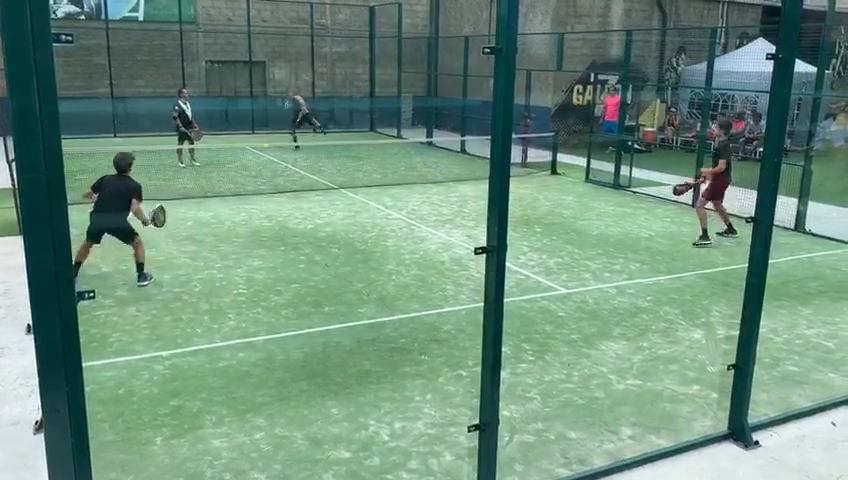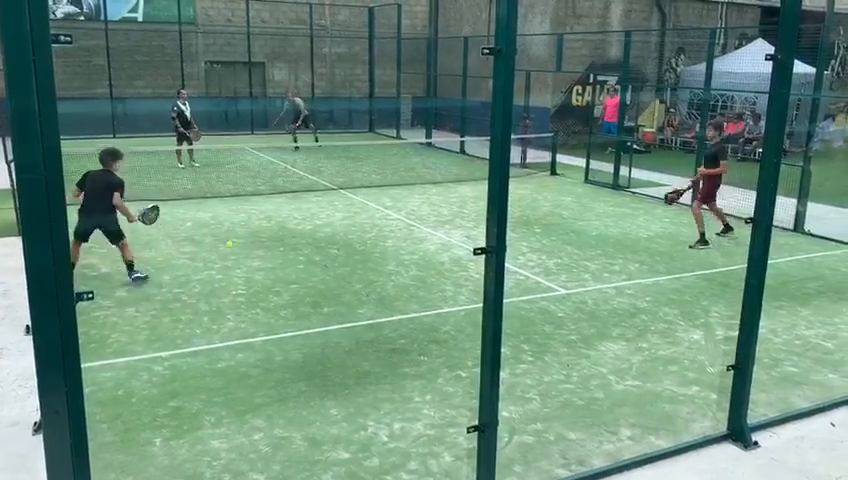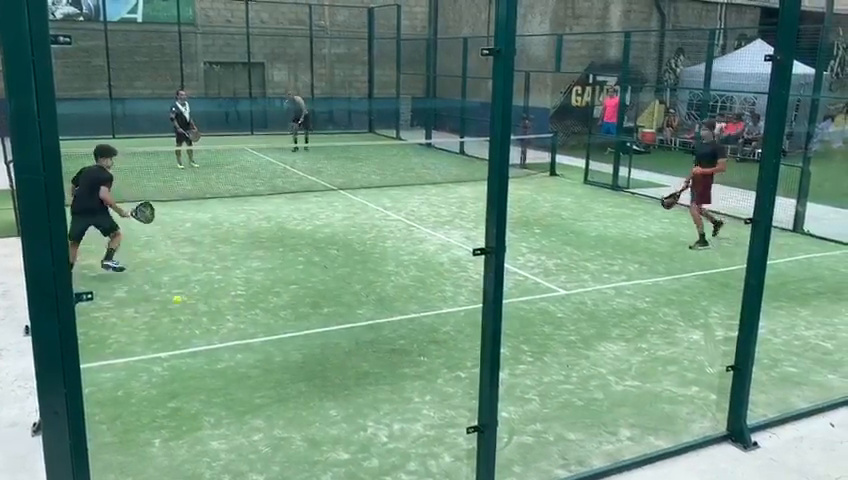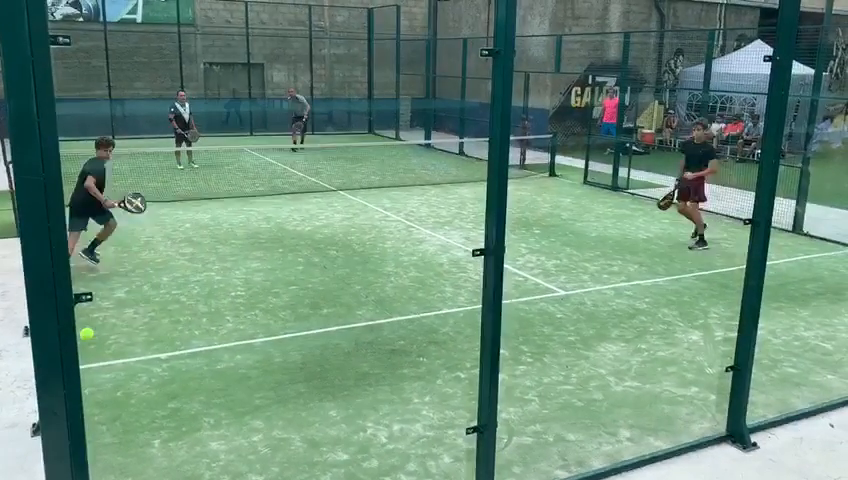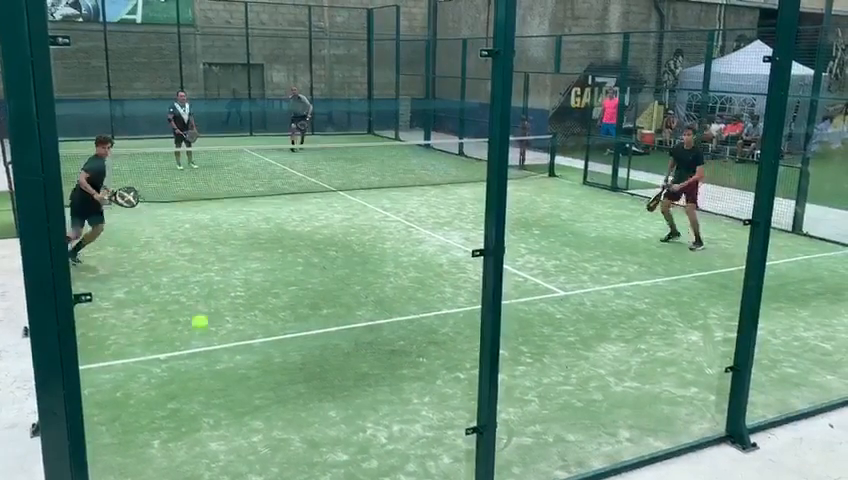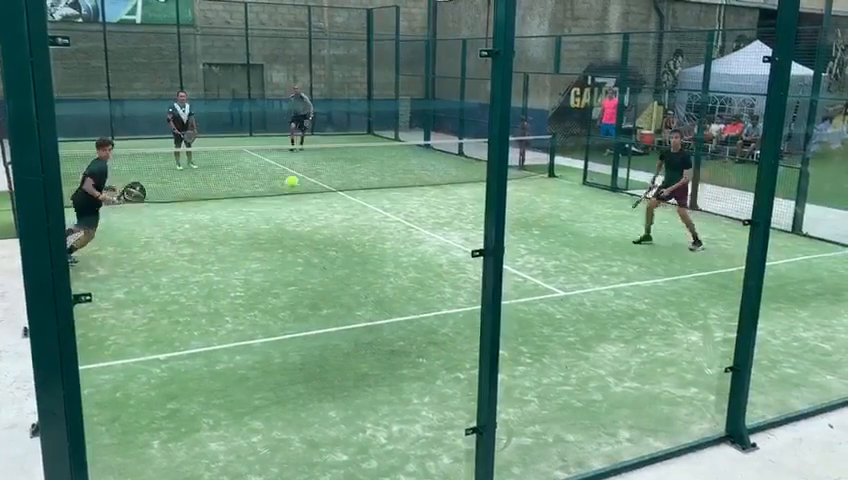
dt=0.1s
person 1, frame 1
left shoulder: (105, 179)
right shoulder: (135, 186)
left elbow: (87, 195)
right elbow: (135, 208)
left wrist: (93, 197)
right wrist: (145, 220)
left hip: (98, 220)
right hip: (119, 222)
left knee: (87, 243)
right knee: (138, 243)
left ankle: (73, 272)
right ankle: (142, 275)
person 1, frame 2
left shoulder: (89, 174)
right shoulder: (117, 181)
left elbow: (75, 193)
right elbow: (117, 202)
right wrist: (130, 216)
left hip: (86, 216)
right hip: (107, 217)
left knee: (77, 242)
right knee: (123, 245)
right ankle: (132, 272)
person 1, frame 3
left shoulder: (84, 171)
right shoulder: (106, 175)
left elbow: (72, 189)
right elbow: (104, 195)
right wrist: (120, 211)
left hip: (78, 212)
right hip: (99, 213)
left knee: (73, 243)
right knee: (116, 235)
right ankle: (108, 259)
person 1, frame 4
left shoulder: (92, 162)
right shoulder: (98, 166)
right elbow: (88, 184)
right wrist: (104, 200)
left hip: (76, 203)
right hip: (91, 203)
left knee: (73, 236)
right knee: (111, 224)
right ankle: (90, 250)
person 1, frame 5
left shoulder: (95, 161)
right shoulder: (97, 163)
right elbow: (80, 179)
left wrist: (102, 189)
right wrist: (94, 194)
left hip: (77, 200)
right hip: (87, 201)
left knee: (76, 232)
right knee: (98, 228)
right ankle: (73, 251)
person 1, frame 6
left shoulder: (96, 163)
right shoulder: (101, 167)
right elbow: (87, 186)
left wrist: (104, 188)
right wrist: (102, 197)
left hip: (79, 199)
right hip: (88, 203)
left knee: (80, 226)
right knee: (89, 234)
right ankle: (66, 253)
person 2, frame 1
left shoulder: (722, 146)
right shoulder: (723, 143)
left elbow: (721, 168)
left wrist: (707, 171)
right wrist: (708, 173)
left hip: (720, 179)
right hip: (722, 178)
left knee: (700, 204)
right knee: (717, 204)
left ankle: (705, 236)
right ankle: (730, 229)
person 2, frame 2
left shoulder: (720, 148)
right shoulder: (710, 146)
left elbow: (723, 169)
left wrist: (706, 172)
right wrist: (697, 177)
left hip: (713, 180)
right hip: (706, 180)
left knee: (695, 207)
right knee: (712, 206)
left ankle: (703, 239)
right ankle: (727, 227)
person 2, frame 3
left shoulder: (717, 147)
right shoulder: (698, 145)
left elbow: (722, 167)
left wrist: (702, 171)
right wrist: (689, 178)
left hip: (705, 180)
right hip: (696, 180)
left knee: (694, 209)
right knee: (698, 208)
left ankle: (703, 240)
right ankle: (716, 222)
person 2, frame 4
left shoulder: (709, 148)
right shoulder: (687, 144)
left elbow: (713, 169)
left wrist: (694, 175)
right wrist: (680, 177)
left hip: (699, 179)
right hip: (686, 179)
left knee: (693, 209)
right knee: (681, 208)
left ankle: (701, 240)
right ankle: (700, 225)
person 2, frame 5
left shoulder: (697, 153)
right shoulder: (676, 149)
left elbow: (699, 175)
left wrist: (681, 185)
right wrist: (666, 177)
left hip: (691, 184)
right hip: (675, 182)
left knee: (690, 211)
right knee: (664, 207)
left ankle: (698, 240)
right ankle: (674, 232)
person 2, frame 6
left shoulder: (685, 156)
right shoulder: (665, 152)
left elbow: (686, 178)
left wrist: (670, 189)
right wrist: (654, 179)
left hip: (680, 186)
right hip: (666, 184)
left knee: (682, 213)
right knee: (650, 206)
left ankle: (697, 240)
right ankle: (647, 235)
